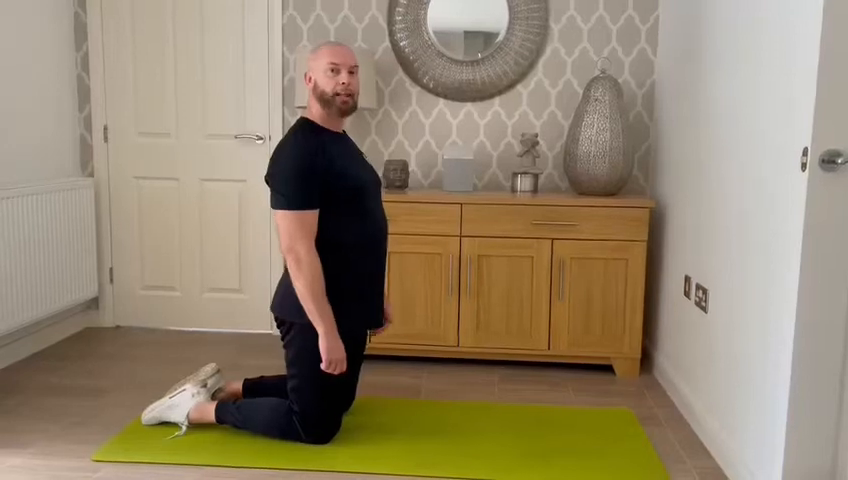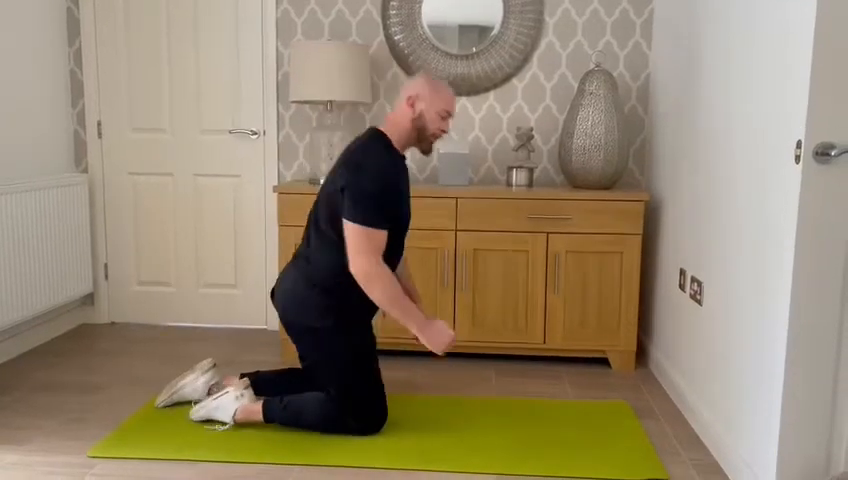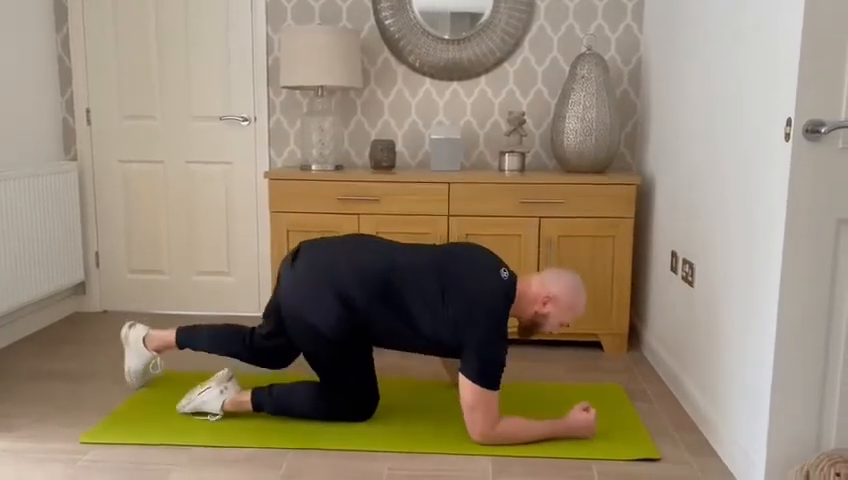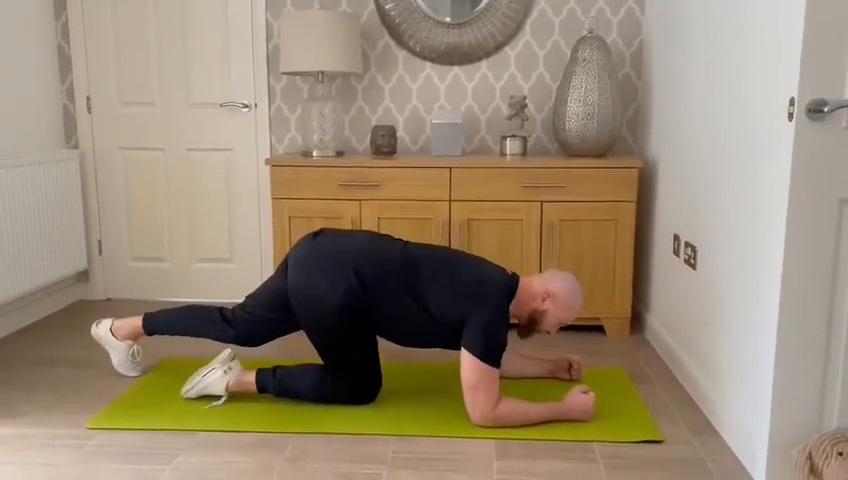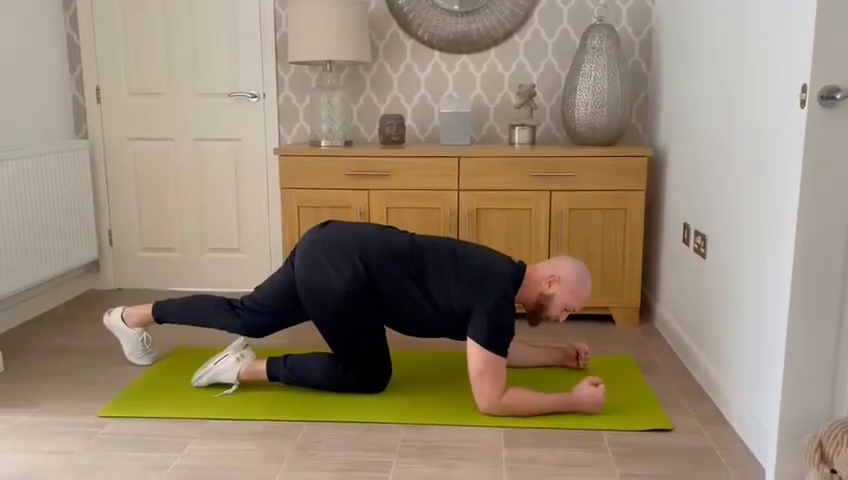
dt=1s
person 1, frame 1
left shoulder: (342, 143)
right shoulder: (299, 152)
right elbow: (298, 250)
left wrist: (373, 301)
right wrist: (327, 331)
left hip: (348, 307)
right hip: (316, 312)
left knee: (335, 402)
right knee: (315, 424)
left ankle: (223, 387)
right ankle: (198, 408)
person 1, frame 2
left shoulder: (380, 151)
right shoulder: (376, 167)
left elbow: (383, 250)
right elbow: (364, 265)
left wrist: (414, 301)
right wrist: (423, 327)
left hip: (310, 293)
right hip: (319, 305)
left knee: (325, 380)
right knee: (364, 415)
left ankle: (221, 381)
right ankle: (238, 406)
person 1, frame 3
left shoulder: (490, 267)
right shoulder: (488, 323)
right elbow: (483, 431)
left wrist: (474, 367)
right wrist: (567, 427)
left hip: (312, 262)
right hip: (324, 299)
left knee: (268, 349)
right knee: (355, 402)
left ankle: (150, 339)
right ankle: (234, 398)
person 1, frame 4
left shoulder: (494, 286)
right shoulder: (491, 306)
left elbow: (487, 360)
right elbow: (484, 411)
left wrist: (550, 368)
right wrist: (564, 410)
left hip: (319, 257)
right hip: (332, 280)
left knee: (240, 326)
right knee: (358, 386)
left ankle: (121, 329)
right ankle: (239, 380)
person 1, frame 5
left shoulder: (502, 274)
right shoulder: (497, 296)
left elbow: (495, 349)
right elbow: (491, 400)
left wrist: (559, 356)
right wrist: (572, 401)
left hip: (327, 250)
right hip: (338, 269)
left knee: (248, 316)
right knee: (369, 375)
left ankle: (133, 316)
right ankle: (250, 367)
